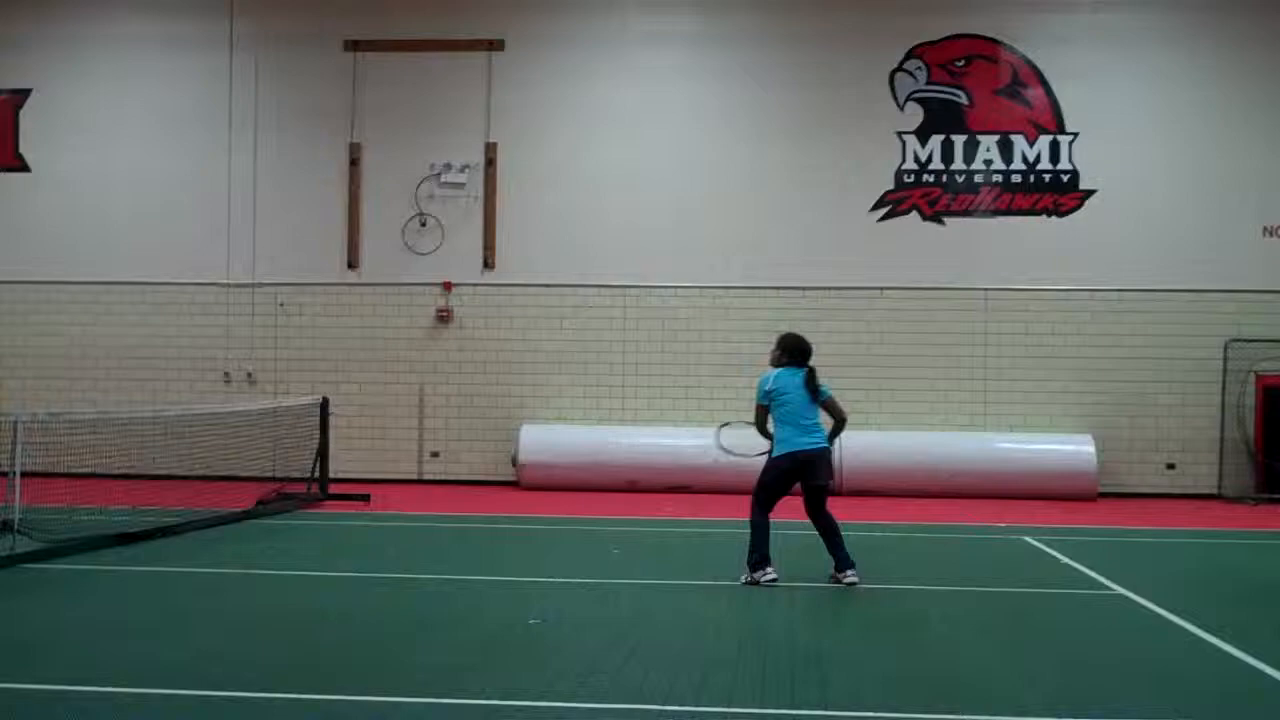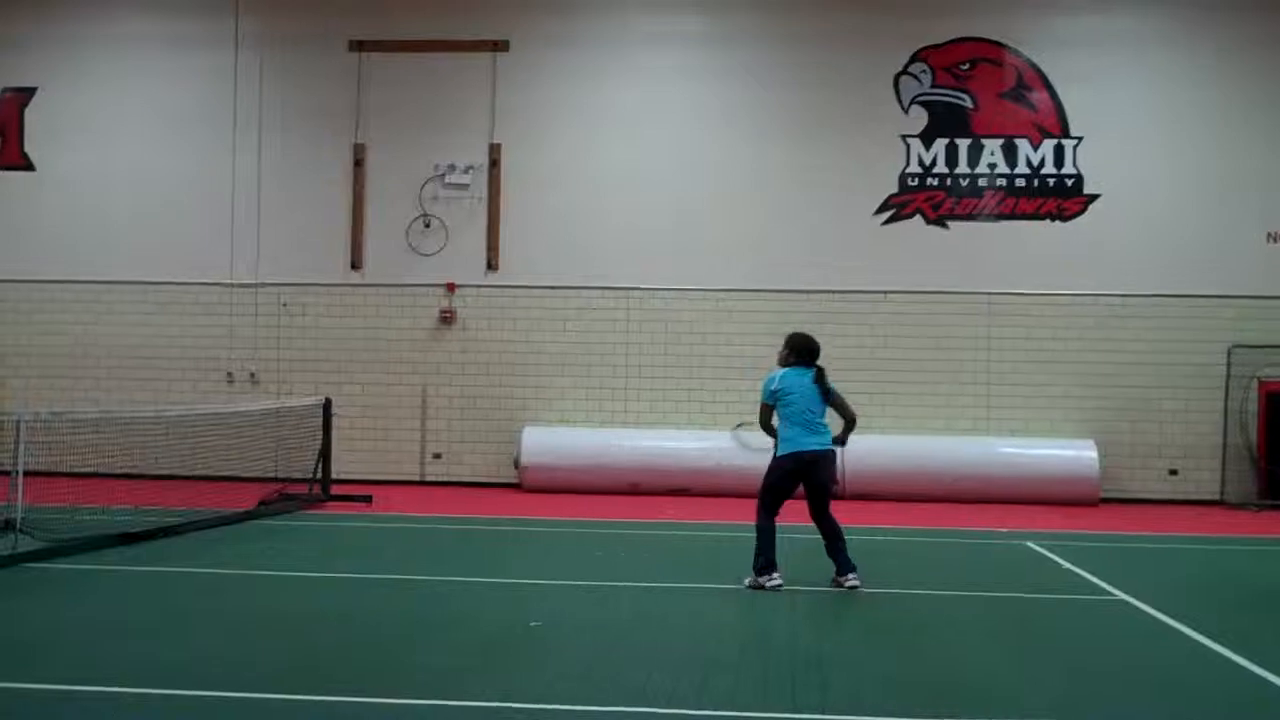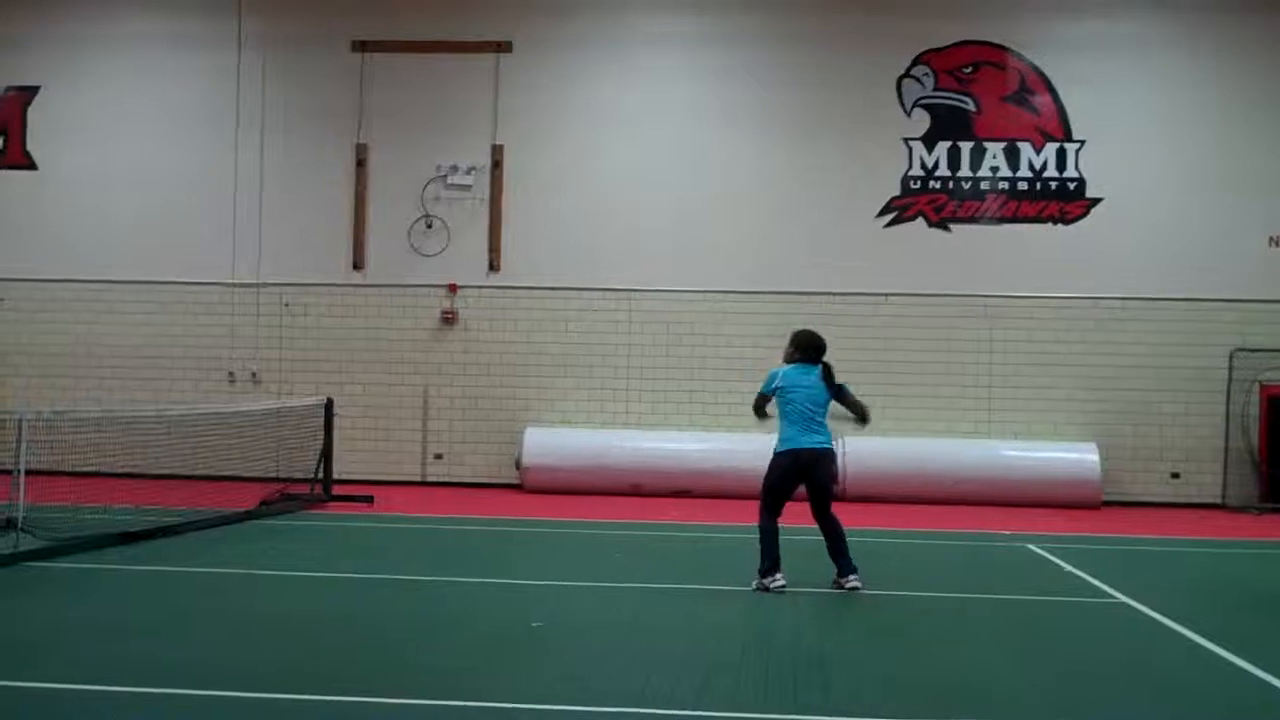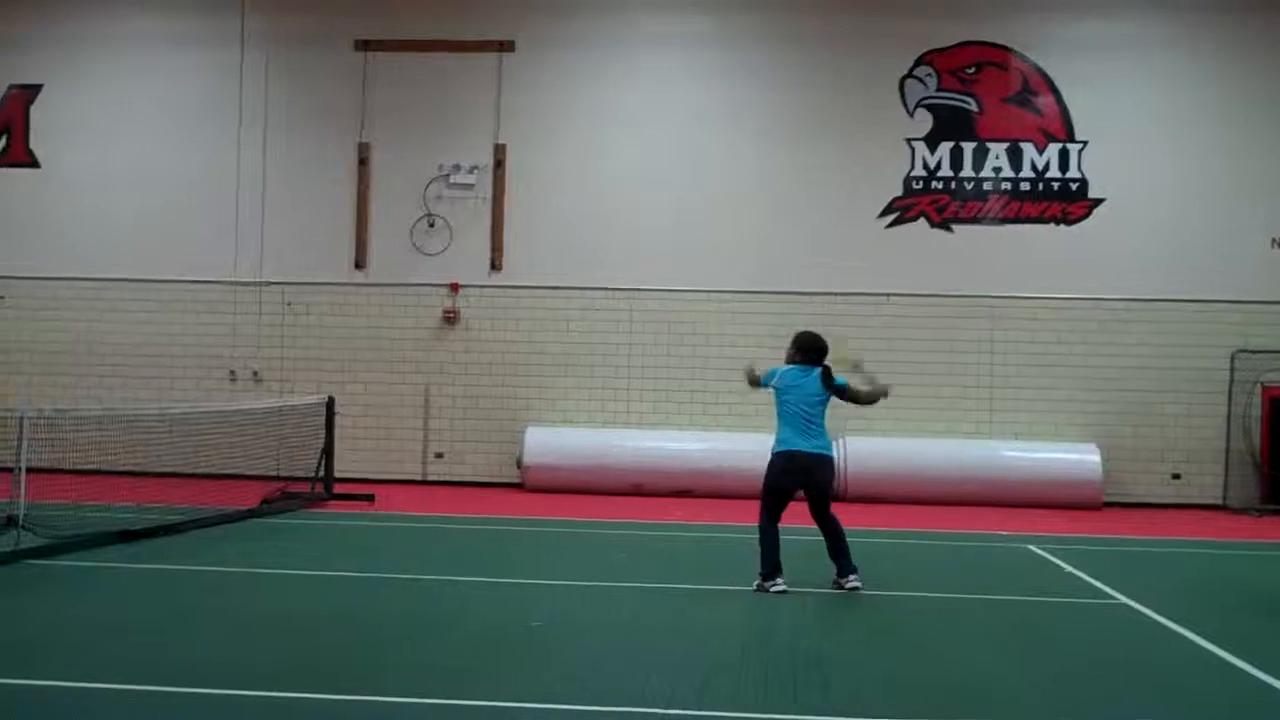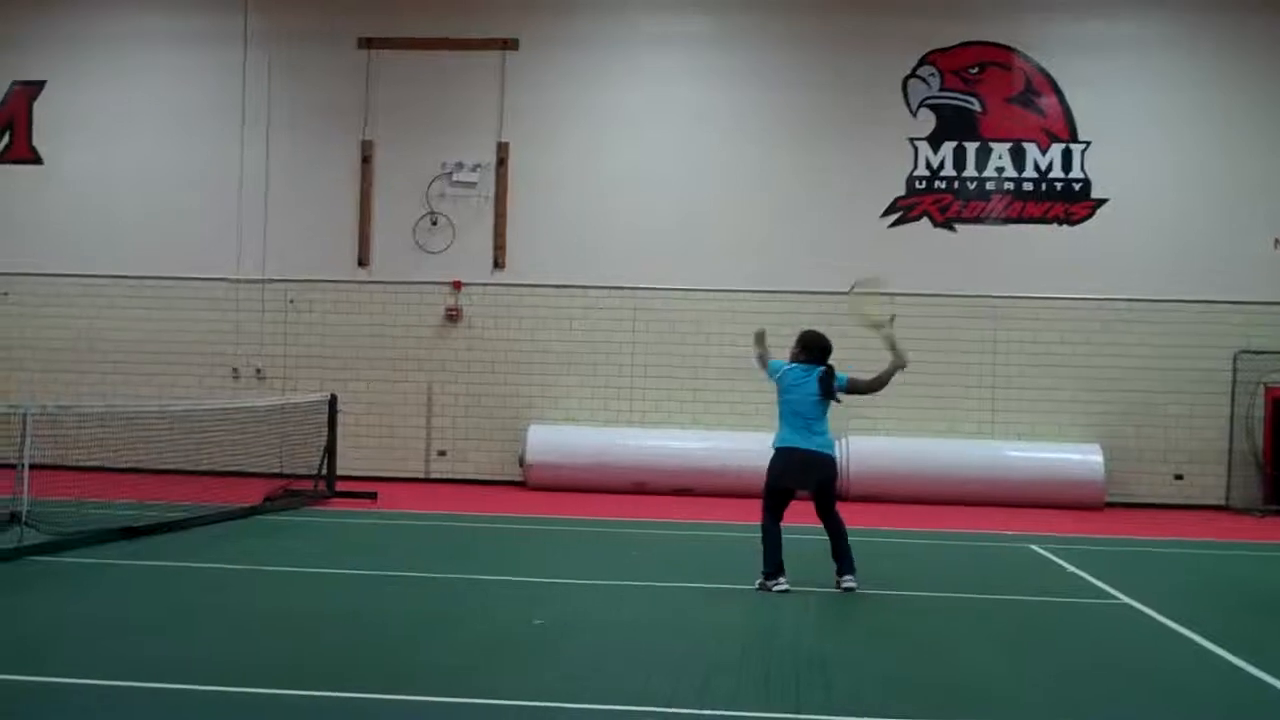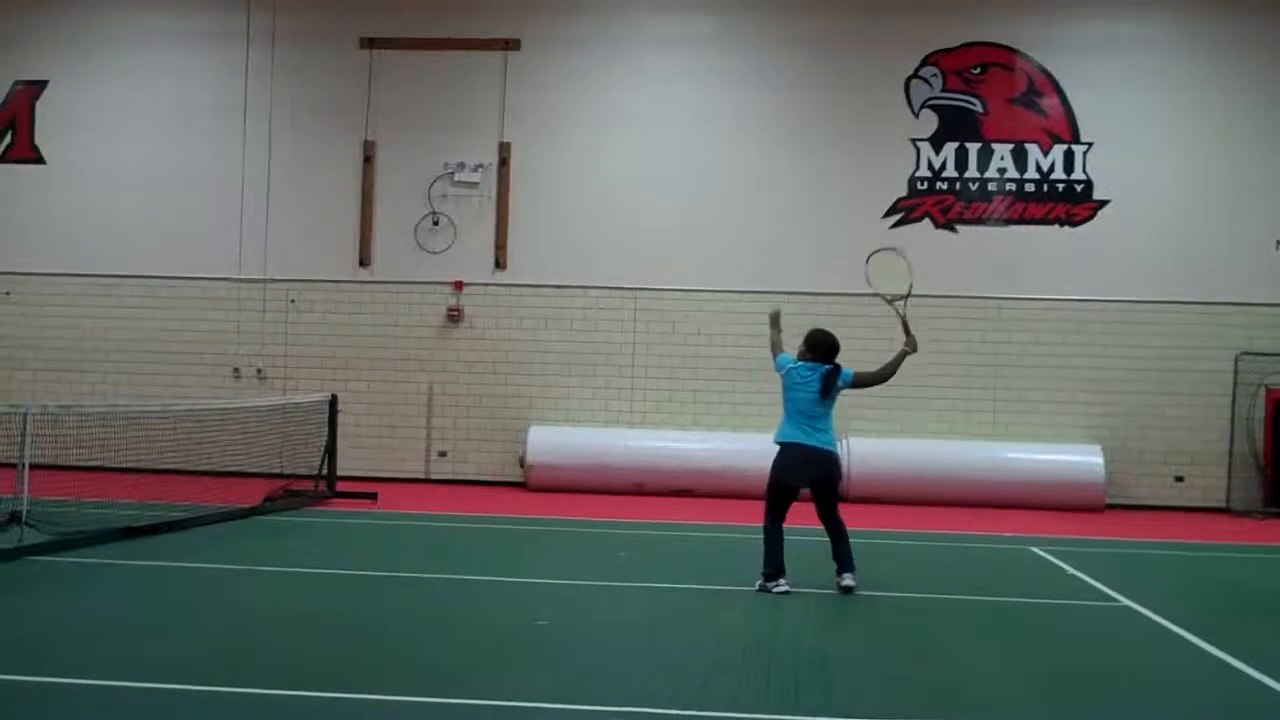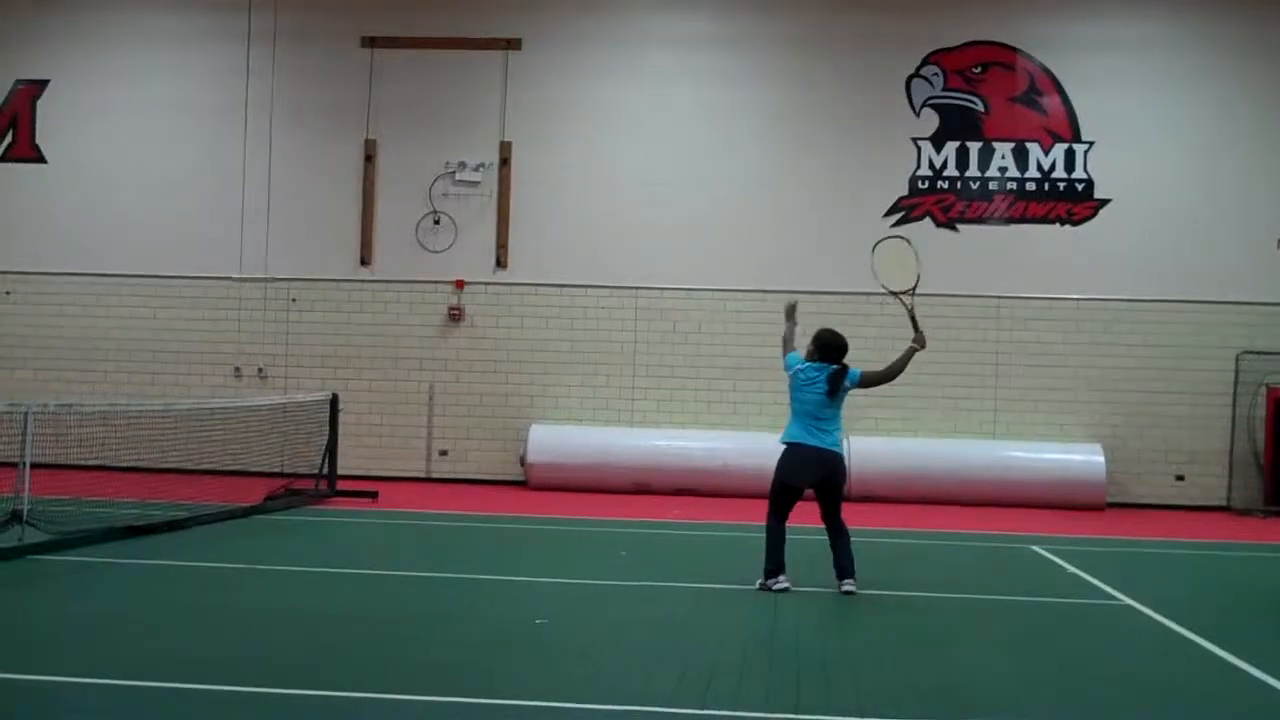
dt=0.1s
person 1, frame 1
left shoulder: (769, 380)
right shoulder: (813, 381)
left elbow: (760, 423)
right elbow: (841, 418)
right wrist: (831, 437)
left hip: (787, 455)
right hip: (819, 454)
left knee: (760, 507)
right knee: (818, 511)
left ankle: (761, 568)
right ankle: (846, 568)
person 1, frame 2
left shoulder: (776, 379)
right shoulder: (820, 381)
left elbow: (764, 422)
right elbow: (850, 418)
left wrist: (778, 434)
right wrist: (842, 438)
left hip: (791, 455)
right hip: (823, 455)
left knee: (766, 510)
right knee: (822, 514)
left ankle: (766, 572)
right ankle: (847, 572)
person 1, frame 3
left shoulder: (780, 375)
right shoulder: (825, 377)
left elbow: (758, 406)
right elbow: (860, 410)
left wrist: (762, 415)
right wrist: (862, 418)
left hip: (790, 454)
right hip: (822, 455)
left knee: (768, 513)
right knee: (824, 514)
left ankle: (771, 574)
right ankle: (848, 573)
person 1, frame 4
left shoulder: (780, 374)
right shoulder: (826, 379)
left elbow: (755, 381)
right elbow: (865, 398)
left wrist: (751, 373)
right wrist: (879, 390)
left hip: (788, 456)
right hip: (821, 459)
left knee: (769, 516)
right knee: (824, 516)
left ankle: (772, 577)
right ankle: (848, 574)
person 1, frame 5
left shoulder: (783, 372)
right shoulder: (829, 379)
left elbow: (763, 359)
right elbow: (872, 385)
left wrist: (759, 342)
right wrist: (896, 364)
left hip: (788, 456)
right hip: (822, 459)
left knee: (771, 516)
right knee: (829, 516)
left ankle: (774, 577)
right ankle: (847, 574)
person 1, frame 6
left shoulder: (789, 368)
right shoulder: (835, 376)
left elbow: (776, 347)
right elbow: (879, 376)
left wrist: (774, 325)
right wrist: (905, 350)
left hip: (792, 453)
right hip: (825, 457)
left knee: (774, 516)
right knee: (830, 517)
left ankle: (774, 578)
right ankle: (846, 573)
person 1, frame 7
left shoulder: (797, 369)
right shoulder: (842, 377)
left elbow: (787, 342)
right elbow: (886, 375)
left wrist: (789, 319)
right wrist: (914, 348)
left hip: (797, 453)
right hip: (831, 458)
left knee: (777, 515)
right knee: (833, 519)
left ankle: (775, 576)
right ankle: (846, 577)
